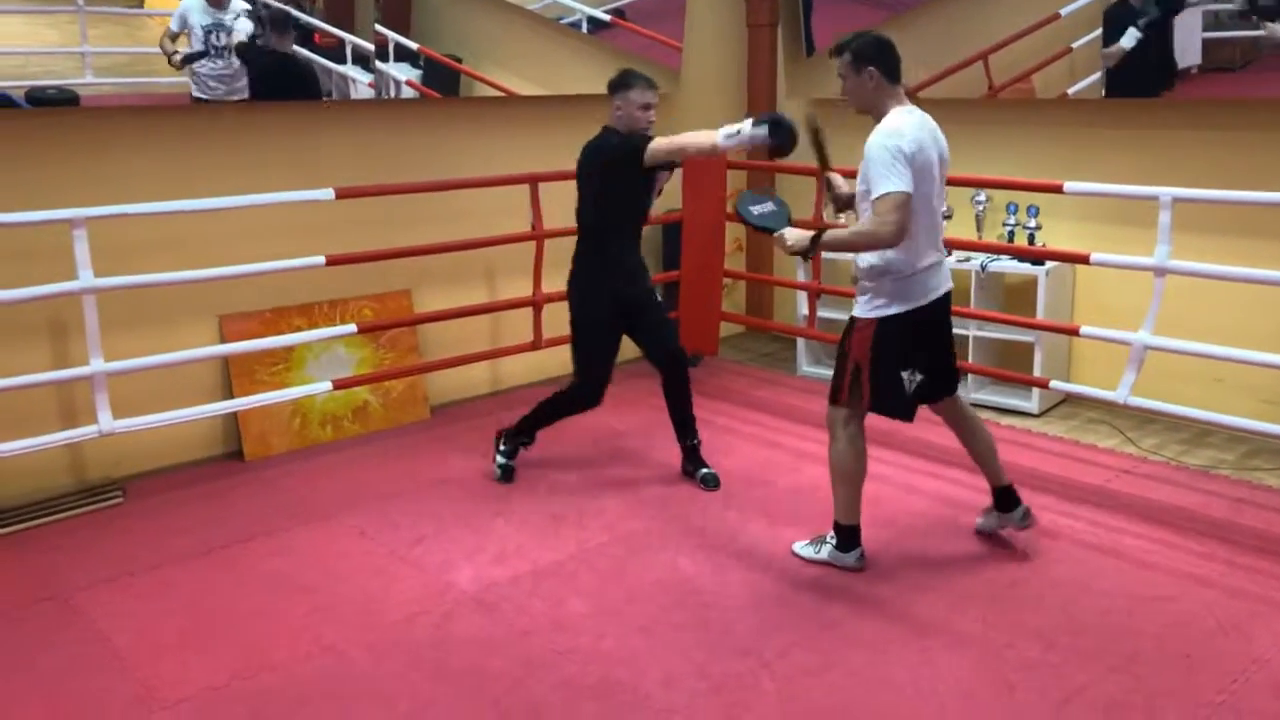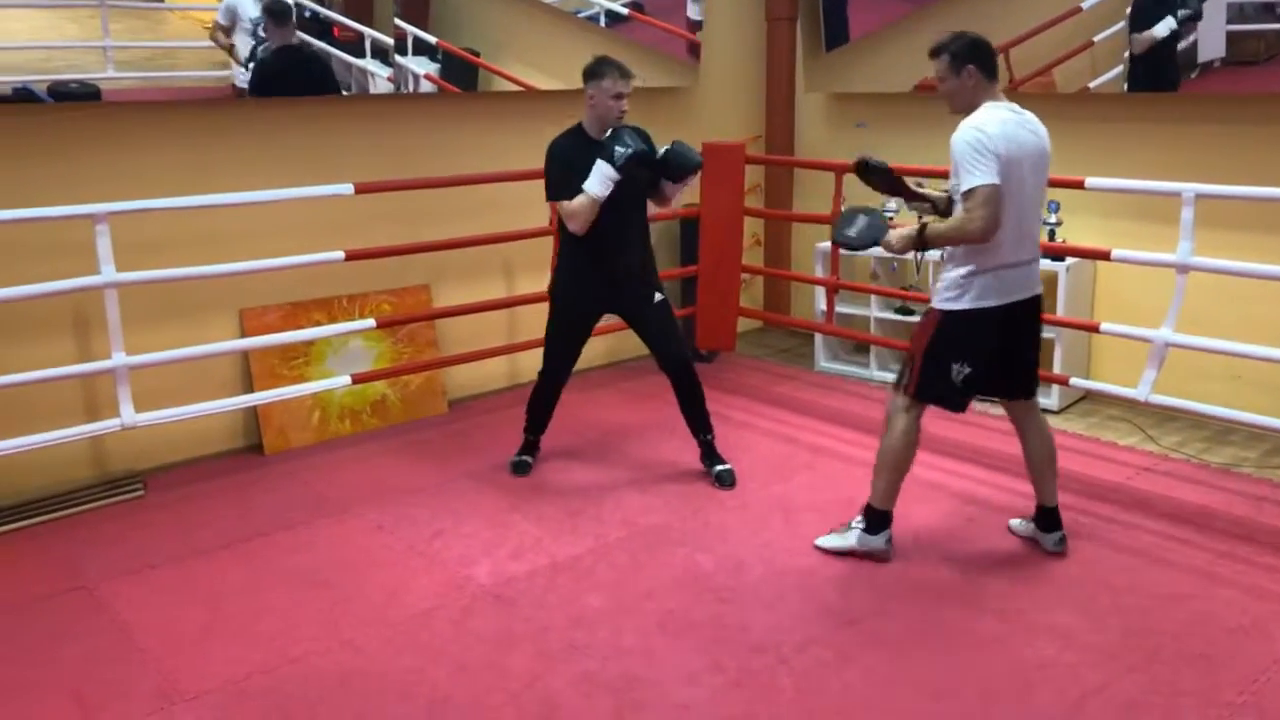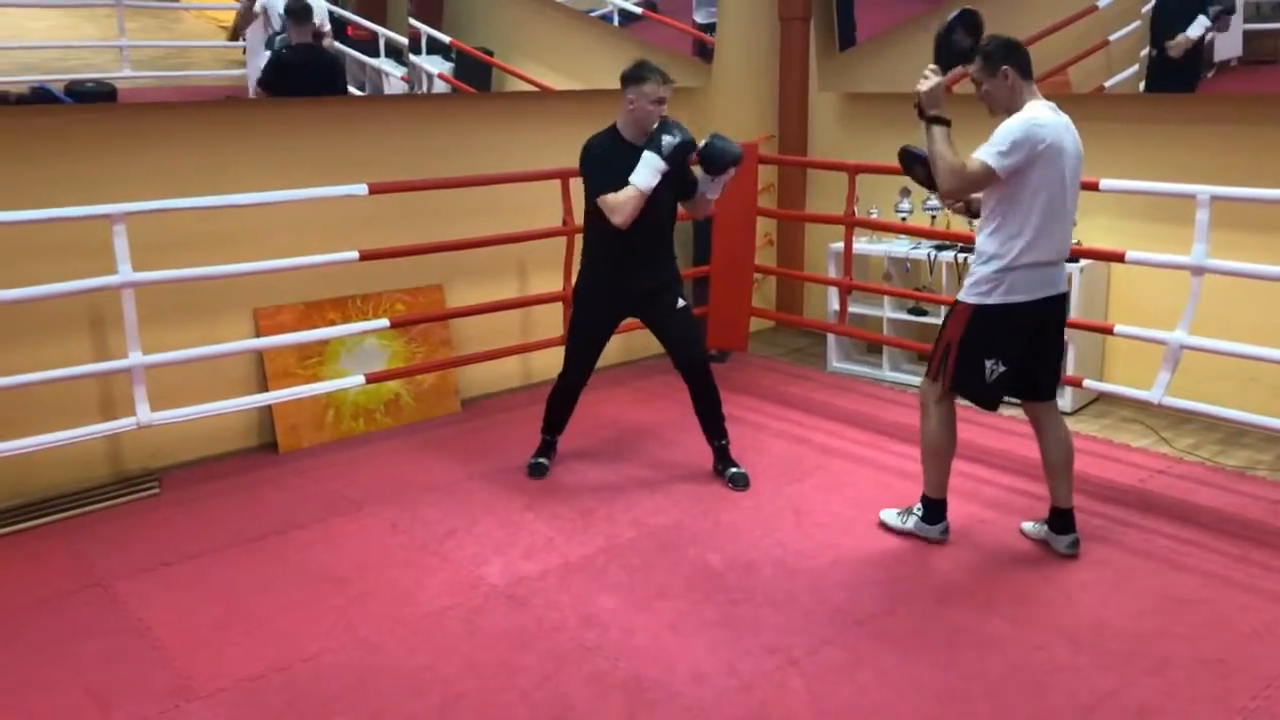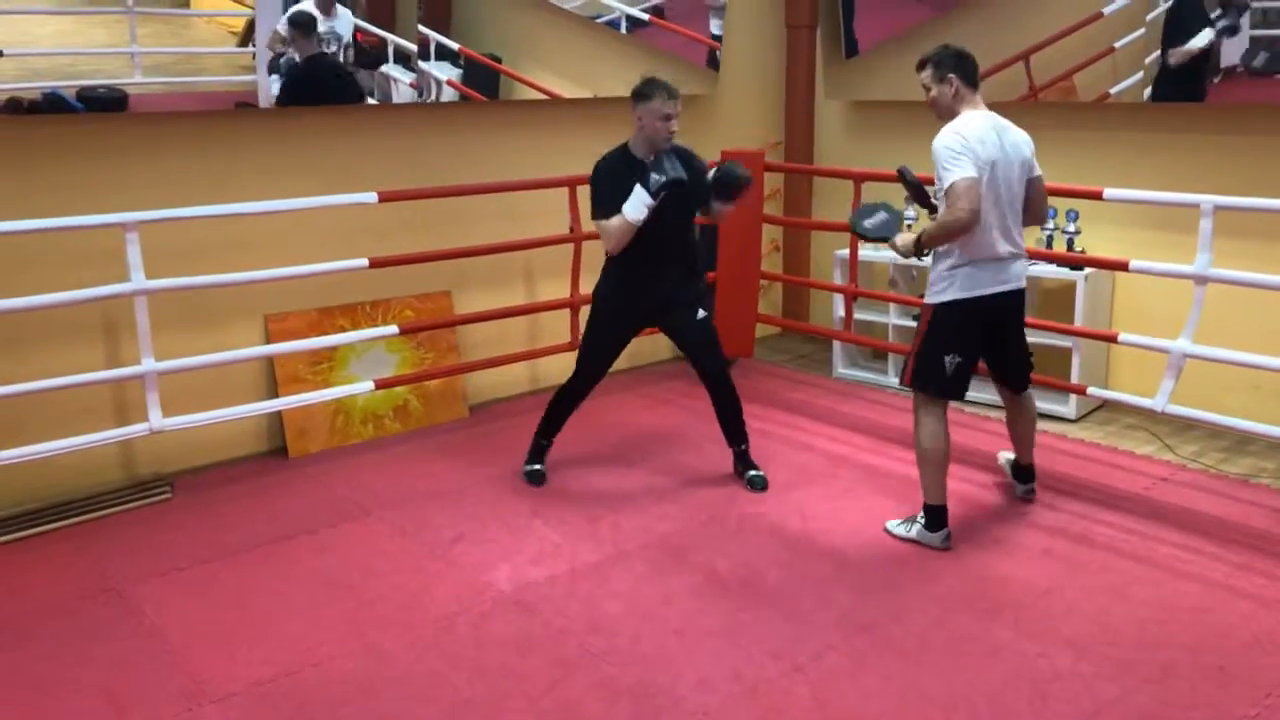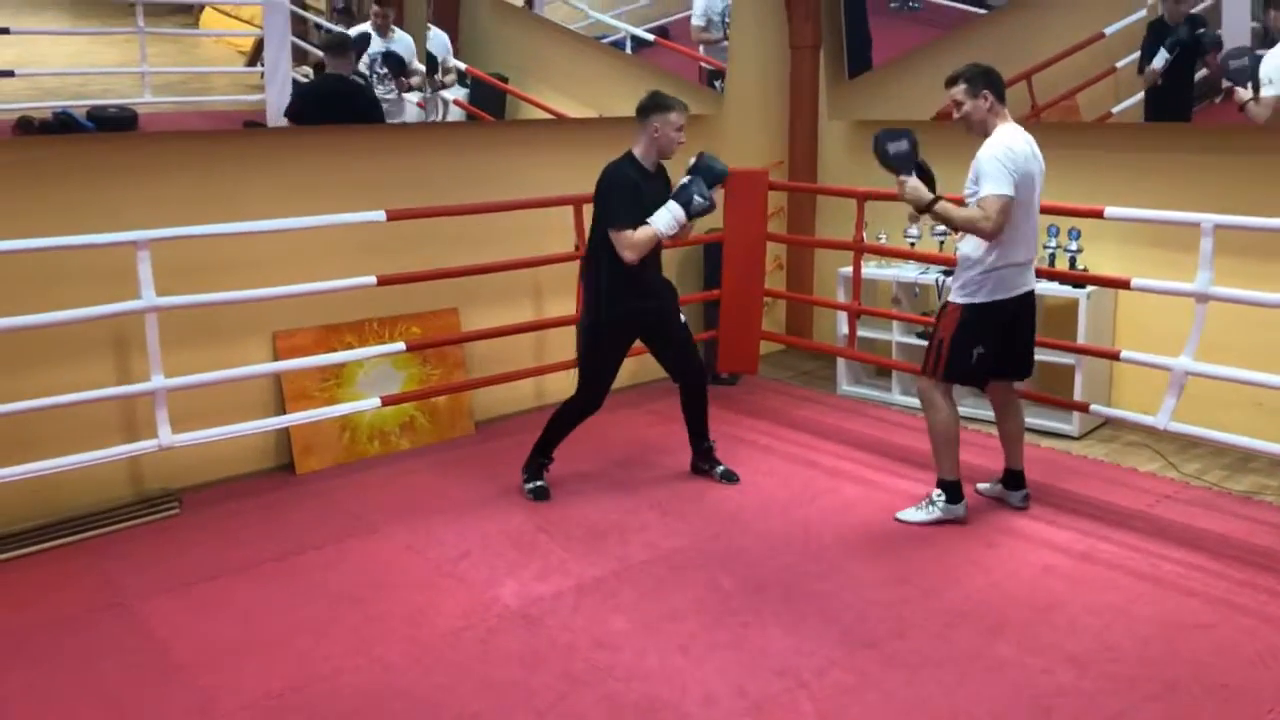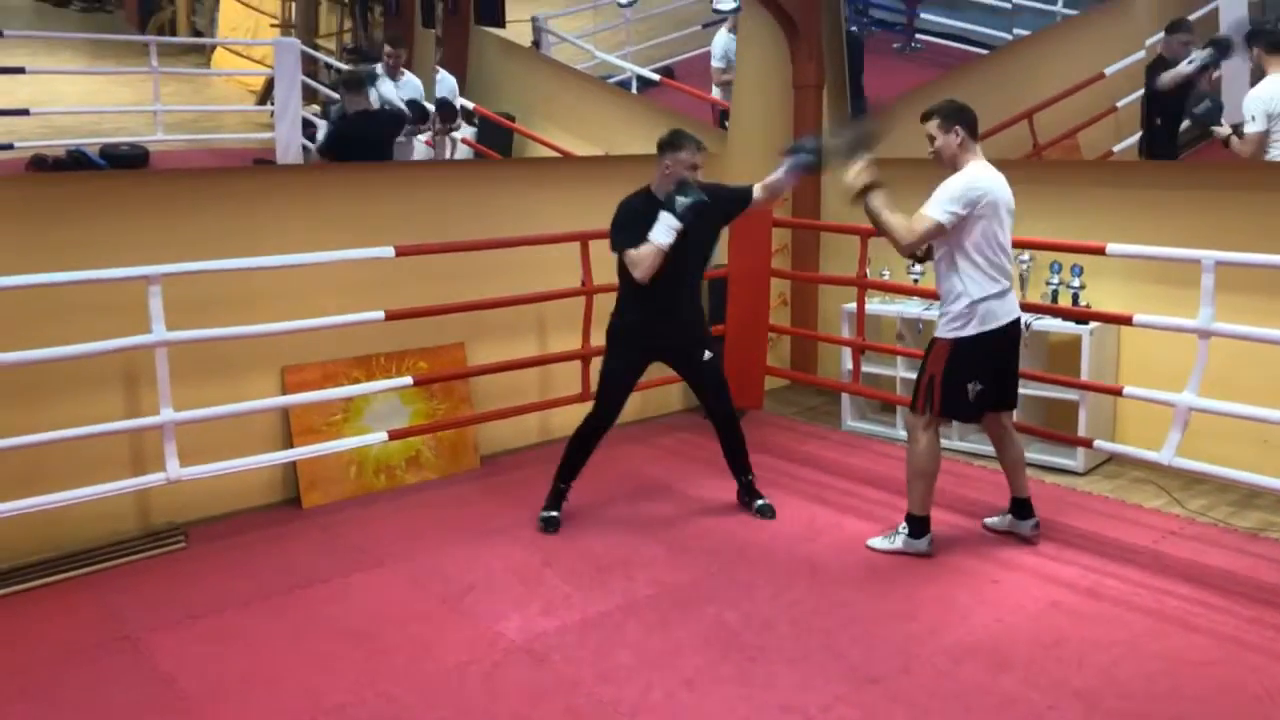
dt=0.5s
person 1, frame 1
left shoulder: (887, 139)
right shoulder: (924, 127)
left elbow: (890, 231)
left wrist: (811, 240)
right wrist: (853, 194)
left hip: (889, 304)
right hip: (930, 292)
left knee: (843, 414)
right knee: (946, 401)
left ankle: (845, 540)
right ankle: (1006, 503)
person 1, frame 2
left shoulder: (976, 132)
right shoulder: (1034, 128)
left elbow: (980, 225)
left wrist: (919, 235)
right wrist: (945, 202)
left hip: (970, 298)
right hip: (1023, 292)
left knee: (904, 402)
right knee: (1023, 405)
left ankle: (873, 524)
right ankle: (1048, 523)
person 1, frame 3
left shoulder: (1025, 128)
right shoulder: (1062, 127)
left elbow: (953, 184)
left wrist: (934, 115)
right wrist: (979, 201)
left hip: (999, 293)
right hip: (1048, 291)
left knee: (935, 392)
right knee: (1041, 404)
left ankle: (931, 513)
right ankle: (1062, 524)
person 1, frame 4
left shoulder: (954, 137)
right shoulder: (1017, 137)
left elbow: (962, 215)
right elbow: (1037, 212)
left wrist: (917, 241)
left hip: (958, 291)
right hip: (1009, 285)
left knee: (929, 401)
right knee: (1014, 386)
left ankle: (933, 521)
right ankle: (1024, 472)
person 1, frame 5
left shoulder: (997, 150)
right shoulder: (1024, 145)
left elbow: (989, 224)
left wrist: (930, 204)
right wrist: (947, 209)
left hip: (981, 294)
right hip: (1016, 290)
left knee: (933, 385)
right knee: (1001, 386)
left ankle: (949, 496)
right ankle: (1014, 483)
person 1, frame 6
left shoulder: (963, 184)
right shoulder: (993, 181)
left elbow: (911, 238)
left wrist: (869, 190)
right wrist: (924, 244)
left hip: (968, 327)
right hip: (1001, 320)
left knee: (922, 421)
right knee: (996, 418)
left ankle: (916, 529)
right ankle: (1022, 513)
person 2, frame 1
left shoulder: (637, 151)
right shoulder: (607, 149)
right elbow: (676, 147)
left wrist: (656, 182)
right wrist: (750, 131)
left hip: (630, 281)
right hip: (598, 289)
left knee: (674, 362)
right knee: (590, 388)
left ankle: (692, 456)
right ankle: (514, 438)
person 2, frame 2
left shoulder: (637, 141)
right shoulder: (564, 149)
left elbow: (662, 200)
right elbow: (575, 221)
left wrist: (674, 177)
right wrist: (608, 167)
left hip: (636, 276)
right hip: (580, 281)
left knee: (678, 360)
right knee: (555, 370)
left ankle: (709, 449)
right ankle: (530, 442)
person 2, frame 3
left shoulder: (669, 148)
right shoulder: (598, 150)
left elbow: (698, 210)
right elbow: (619, 215)
left wrist: (716, 177)
right wrist: (653, 161)
left hip: (660, 281)
right hip: (604, 284)
left knee: (696, 364)
right knee: (575, 371)
left ankle: (722, 453)
right ankle: (547, 443)
person 2, frame 4
left shoulder: (683, 159)
right shoulder: (610, 169)
left elbow: (715, 210)
right elbow: (611, 242)
left wrist: (724, 191)
right wrist: (646, 193)
left hip: (680, 292)
right hip: (623, 294)
left knee: (716, 373)
right knee: (585, 377)
left ankle: (742, 456)
right ankle: (539, 447)
person 2, frame 5
left shoulder: (658, 174)
right shoulder: (618, 178)
left elbow: (676, 234)
right elbow: (629, 250)
left wrist: (698, 198)
right wrist: (676, 208)
left hip: (654, 298)
right hip: (612, 306)
left knee: (694, 375)
right knee: (590, 397)
left ankle: (703, 455)
right ankle: (536, 464)
person 2, frame 6
left shoulder: (703, 198)
right shoulder: (632, 209)
left elbow: (764, 193)
right elbow: (638, 271)
left wrist: (796, 164)
right wrist: (670, 219)
left hip: (687, 327)
right hip: (634, 330)
left knee: (722, 410)
right knee: (601, 417)
left ankle: (747, 487)
right ankle: (556, 496)
